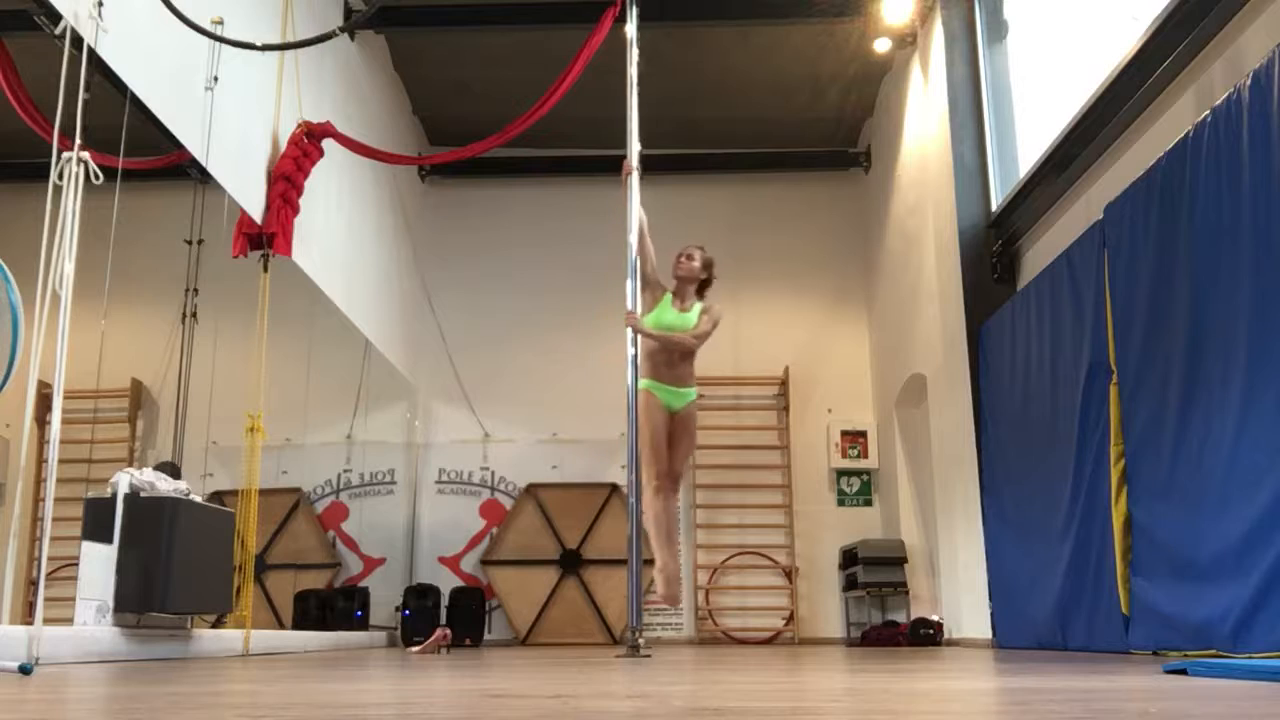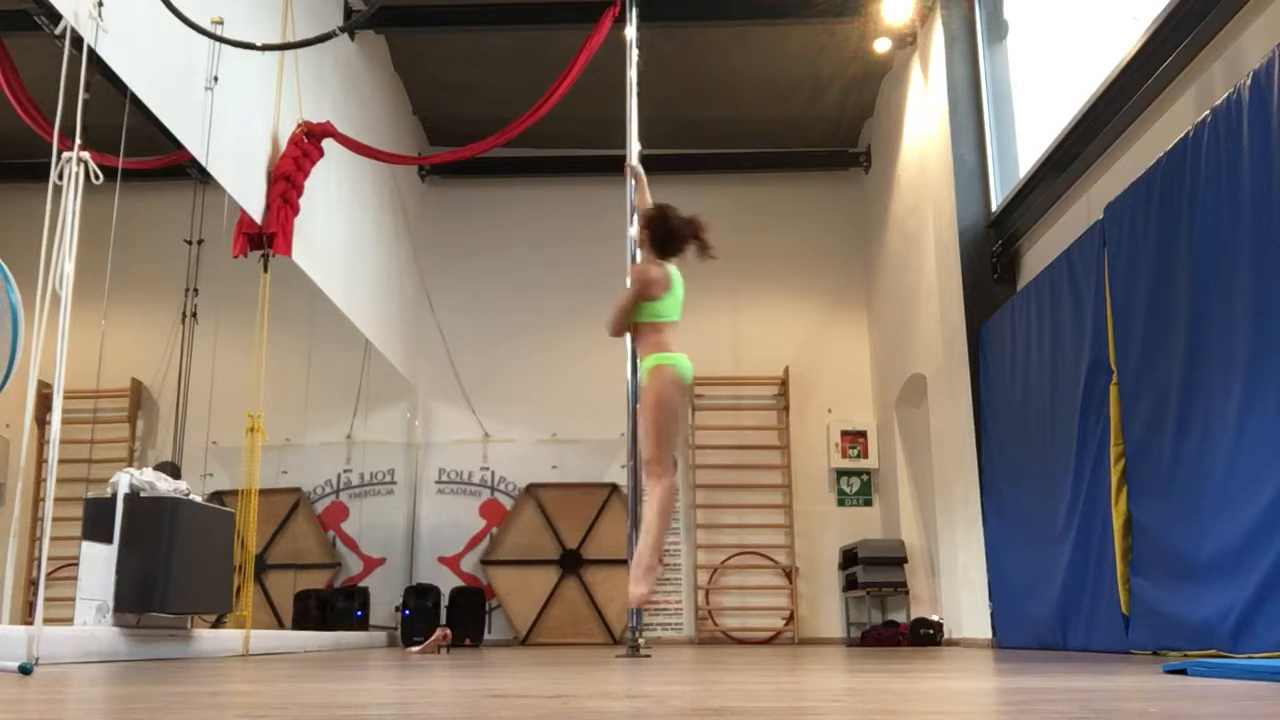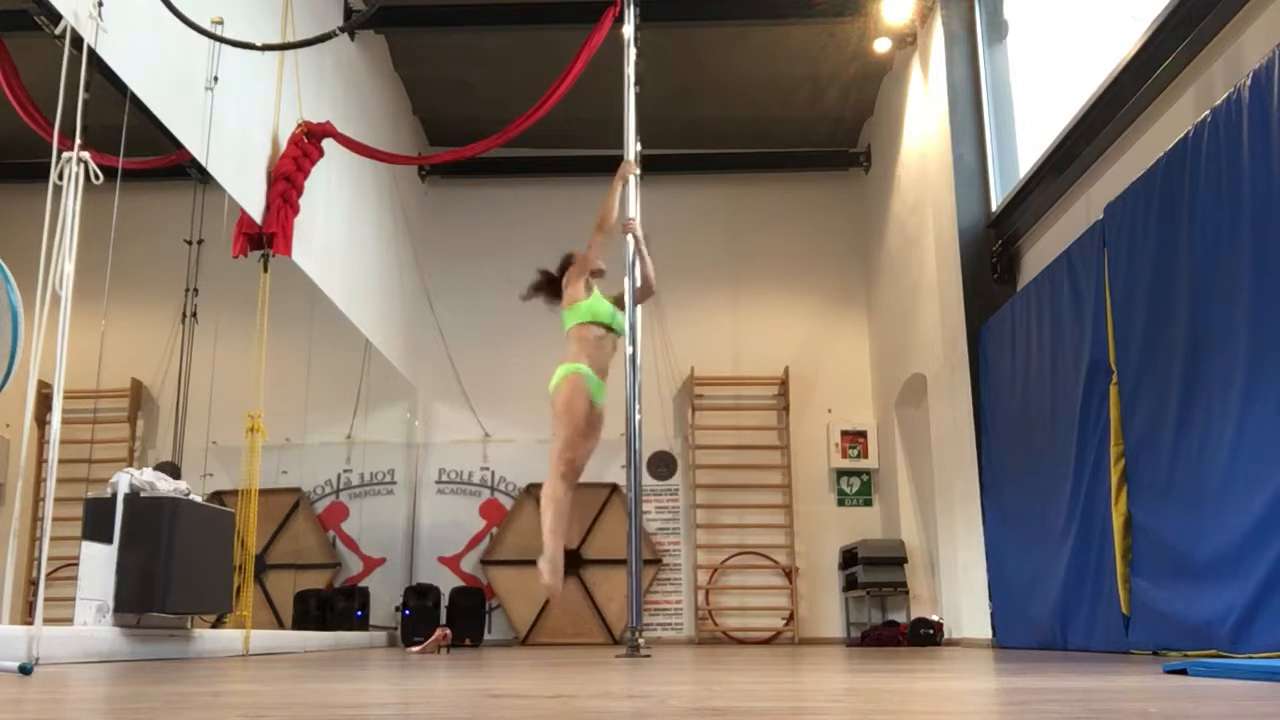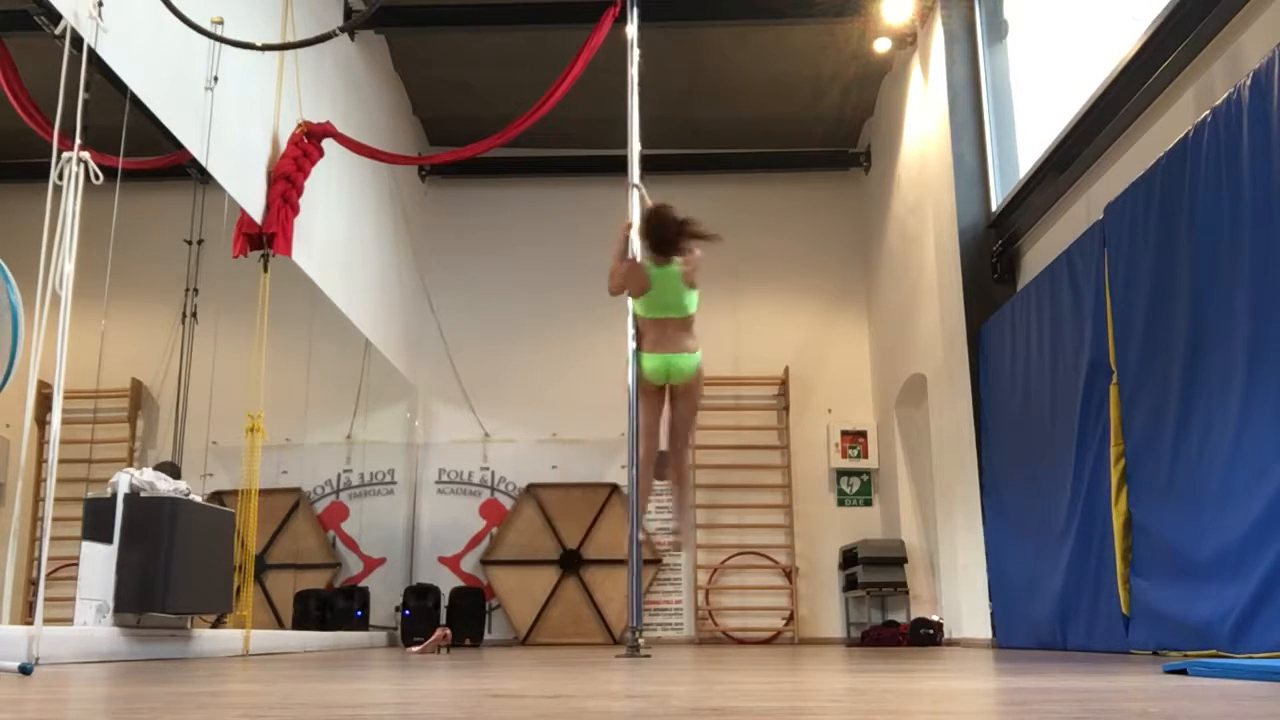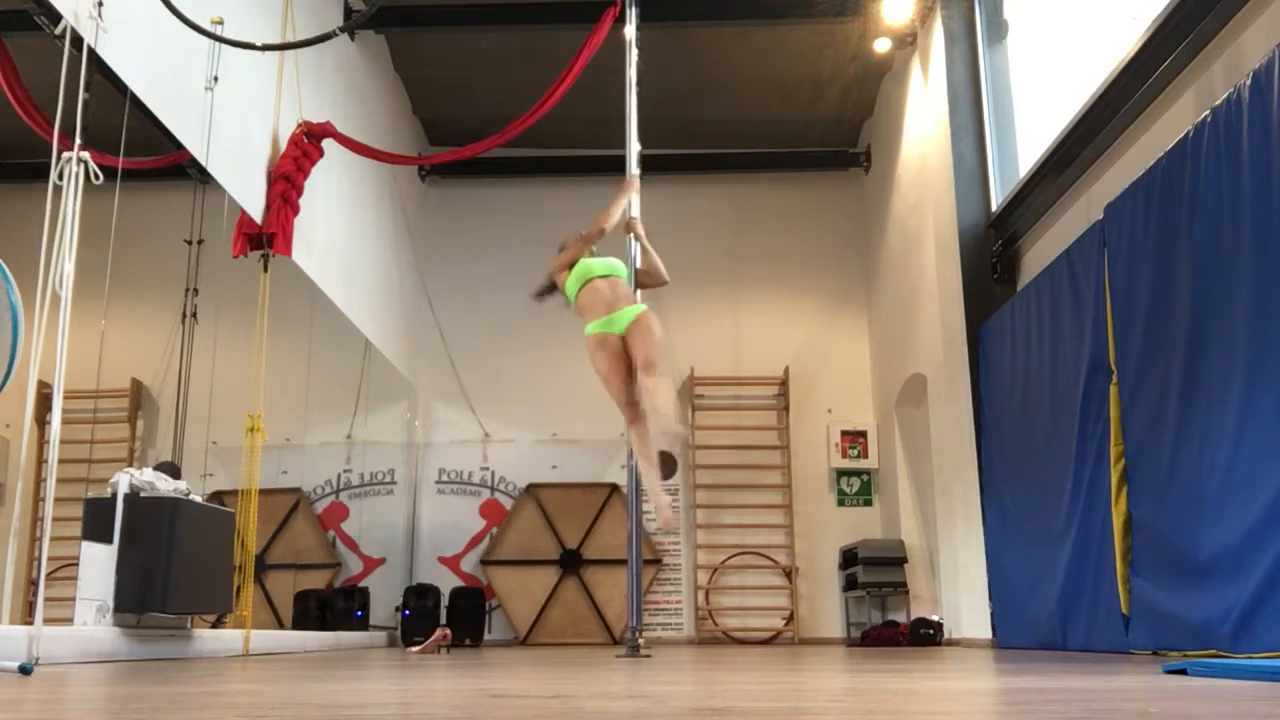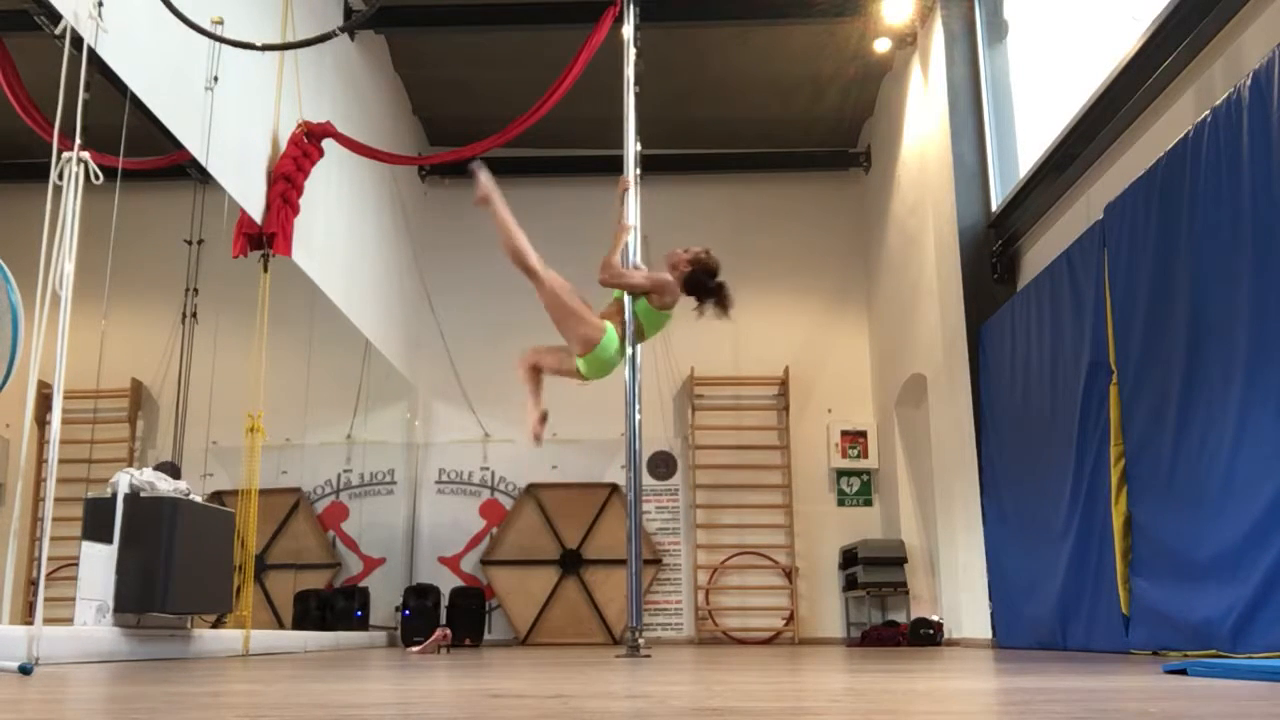
dt=0.7s
person 1, frame 1
left shoulder: (710, 312)
right shoulder: (655, 295)
left elbow: (690, 342)
right elbow: (642, 239)
left wrist: (647, 330)
right wrist: (629, 187)
left hip: (685, 398)
right hip: (651, 391)
left knee: (673, 483)
right knee: (655, 481)
left ankle: (673, 568)
right ankle: (663, 568)
person 1, frame 2
left shoulder: (645, 272)
right shoulder: (671, 267)
left elbow: (615, 327)
right elbow: (660, 223)
left wrist: (630, 322)
right wrist: (640, 183)
left hip: (663, 369)
right hip: (667, 370)
left knee: (661, 469)
right knee: (654, 469)
left ankle: (648, 564)
right ankle: (642, 562)
person 1, frame 3
left shoulder: (607, 303)
right shoulder: (574, 282)
left elbow: (647, 287)
right elbow: (601, 228)
left wrist: (638, 241)
right wrist: (620, 178)
left hip: (590, 389)
right hip: (575, 379)
left knee: (569, 473)
right knee: (562, 469)
left ankle: (554, 559)
right ankle: (550, 553)
person 1, frame 4
left shoulder: (633, 269)
right shoulder: (690, 263)
left elbow: (617, 283)
left wrist: (623, 245)
right wrist: (642, 196)
left hip: (649, 365)
right hip: (687, 362)
left knee: (646, 450)
right knee: (679, 451)
right ankle: (679, 528)
person 1, frame 5
left shoulder: (618, 266)
right shoulder: (564, 263)
left elbow: (661, 278)
right elbow: (600, 226)
left wrist: (640, 237)
right wrist: (627, 191)
left hip: (637, 316)
right hip: (601, 332)
left knee: (651, 368)
right knee: (631, 411)
left ankle: (664, 421)
right ankle: (657, 498)
person 1, frame 6
left shoulder: (664, 282)
right shoulder: (655, 284)
left elbow: (609, 276)
left wrist: (621, 239)
right wrist: (623, 202)
left hip: (598, 342)
right hip: (595, 362)
left knee: (534, 267)
right knee: (530, 358)
left ankle: (492, 196)
right ankle: (536, 412)
